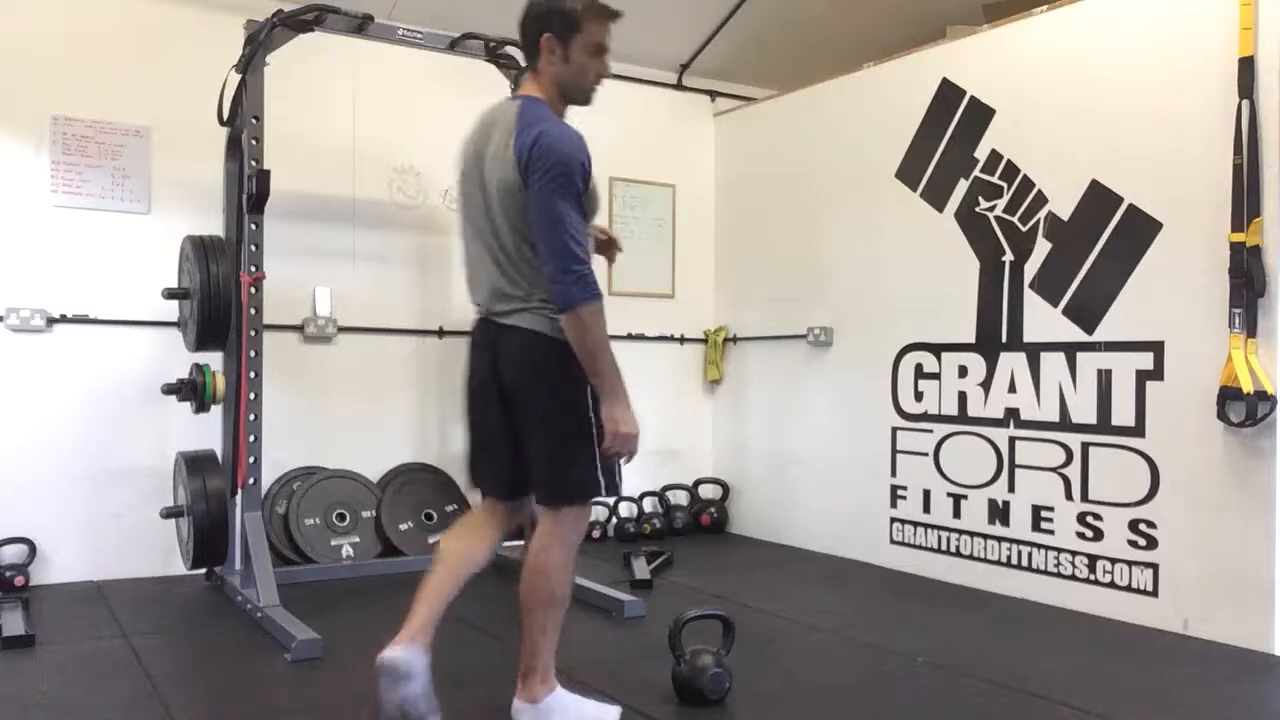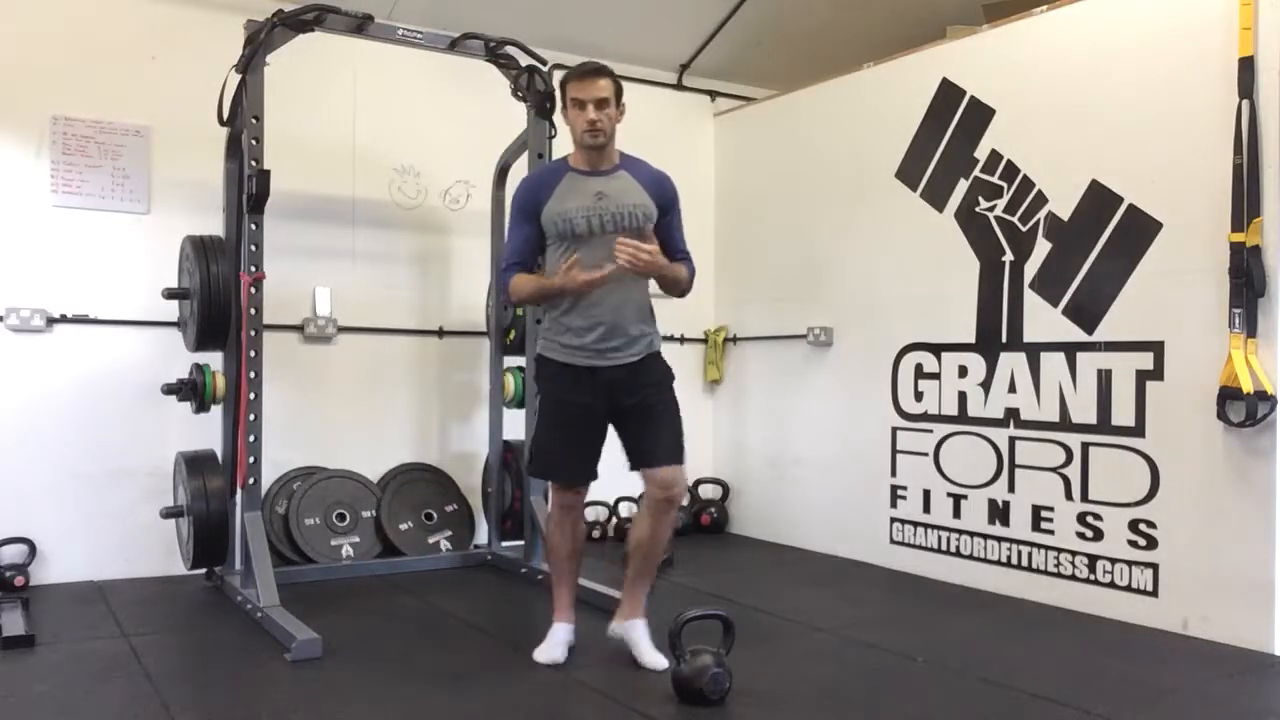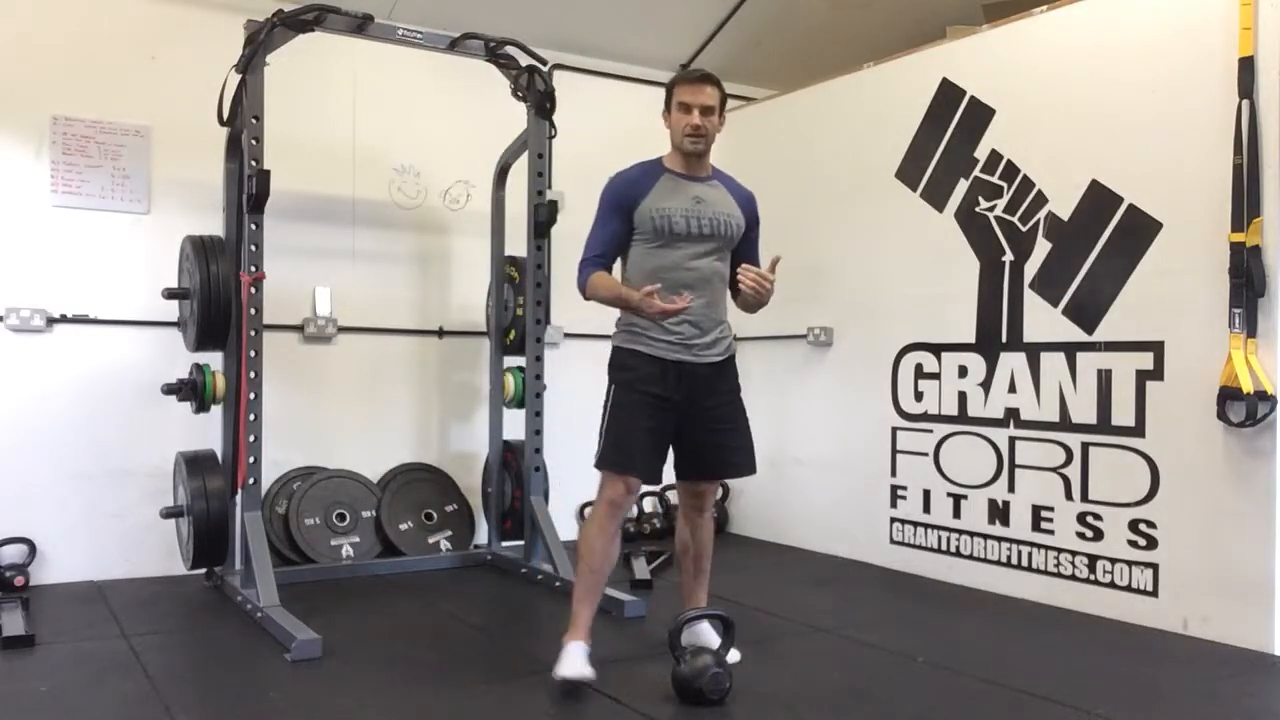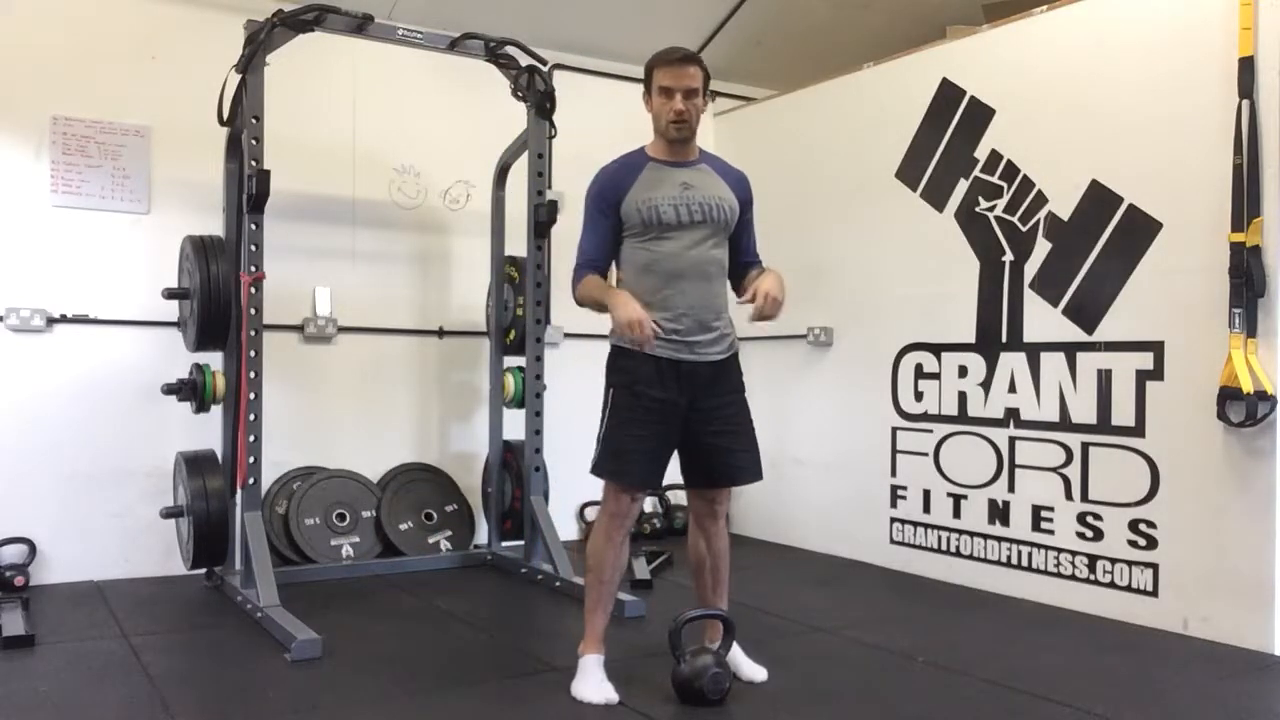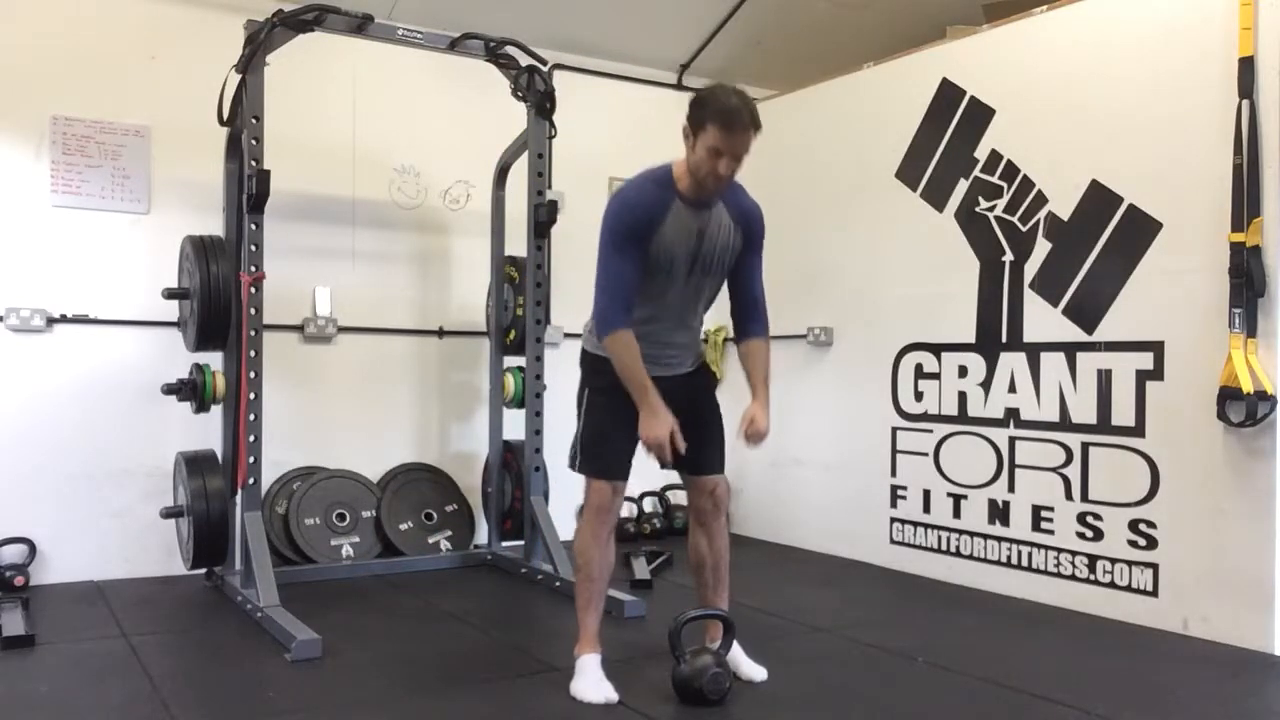
dt=1s
person 1, frame 1
left shoulder: (495, 129)
right shoulder: (554, 142)
right elbow: (569, 284)
left wrist: (576, 237)
right wrist: (614, 397)
left hip: (494, 343)
right hip: (545, 349)
left knee: (497, 508)
right knee: (563, 515)
left ankle: (409, 645)
person 1, frame 2
left shoulder: (655, 185)
right shoulder: (537, 189)
left elbow: (683, 276)
right elbow: (512, 280)
left wrist: (659, 266)
right wrist: (556, 284)
left hip: (640, 360)
right hip: (567, 366)
left knee: (668, 488)
right knee: (567, 498)
left ankle: (630, 616)
right ankle: (563, 621)
person 1, frame 3
left shoulder: (739, 201)
right shoulder: (630, 187)
left elbow: (743, 291)
right elbow: (590, 275)
left wrist: (760, 291)
right wrist: (634, 300)
left hip: (713, 366)
right hip: (644, 362)
left knee: (700, 497)
right knee: (616, 494)
left ankle: (696, 622)
right ankle: (576, 640)
person 1, frame 4
left shoulder: (732, 183)
right shoulder: (616, 180)
left elbow: (742, 267)
right elbow: (584, 274)
left wrist: (768, 280)
right wrist: (616, 298)
left hip: (716, 364)
right hip: (643, 363)
left knee: (713, 504)
right knee: (621, 503)
left ankle: (716, 641)
right ankle: (591, 653)
person 1, frame 5
left shoulder: (745, 215)
right shoulder: (636, 202)
left elbow: (750, 313)
right elbow: (611, 315)
left wrist: (759, 397)
right wrist: (648, 407)
left hip: (686, 368)
right hip: (611, 364)
left knee: (712, 499)
right knee: (603, 501)
left ankle: (716, 639)
right ankle: (587, 653)
